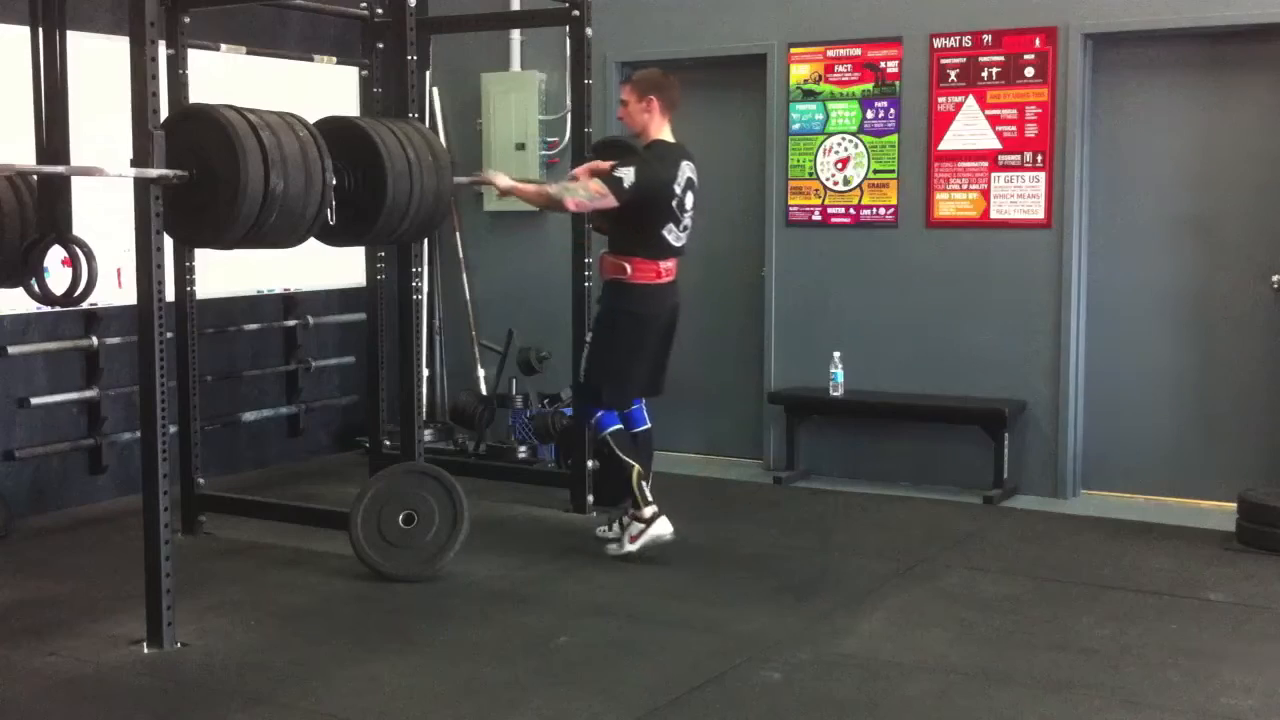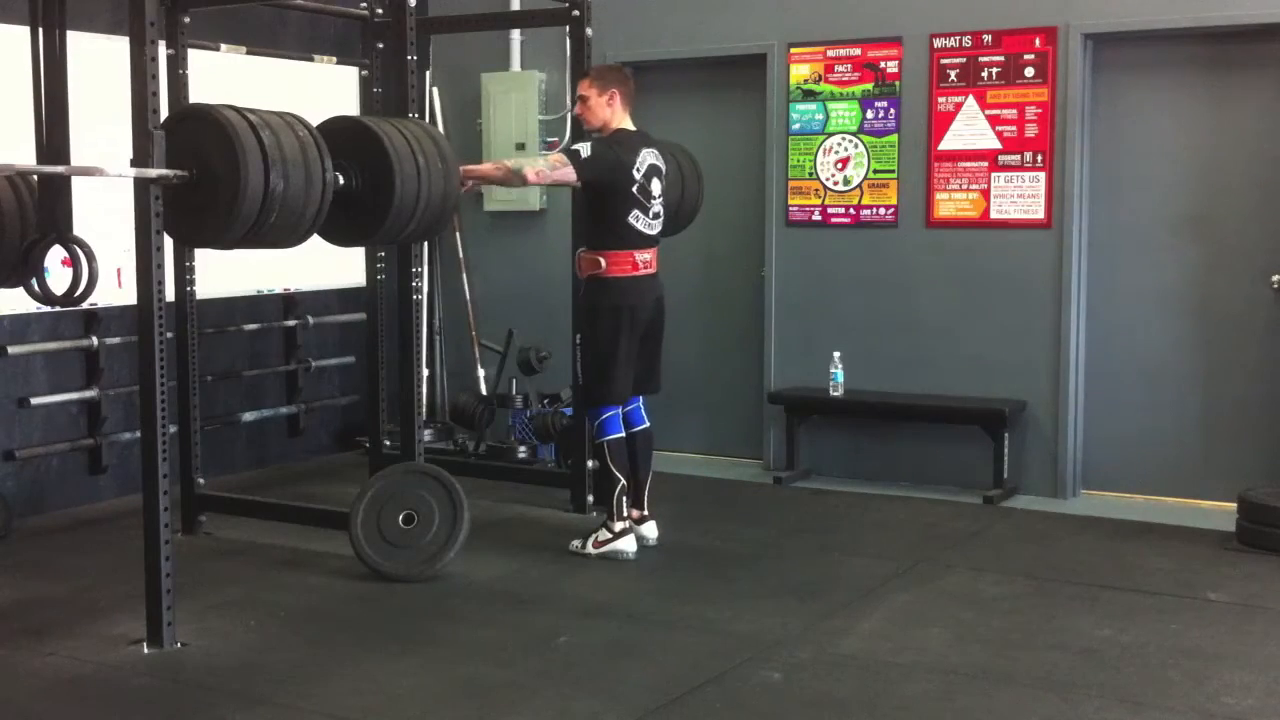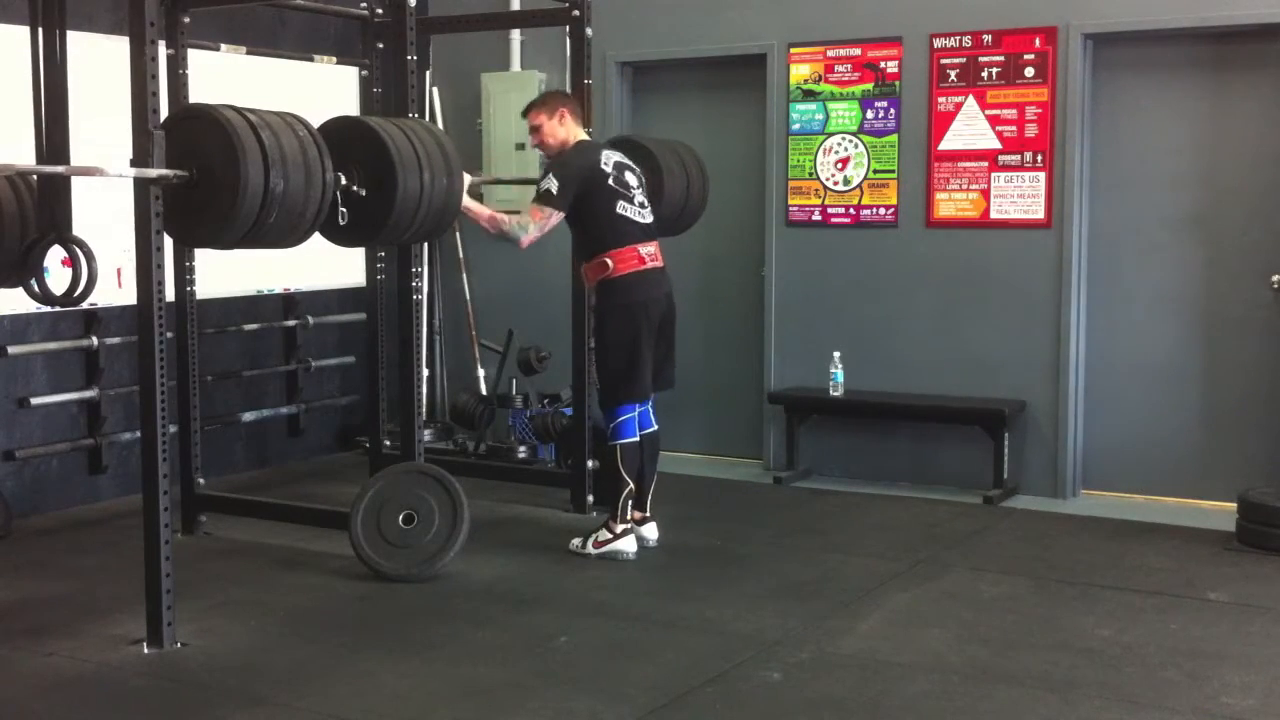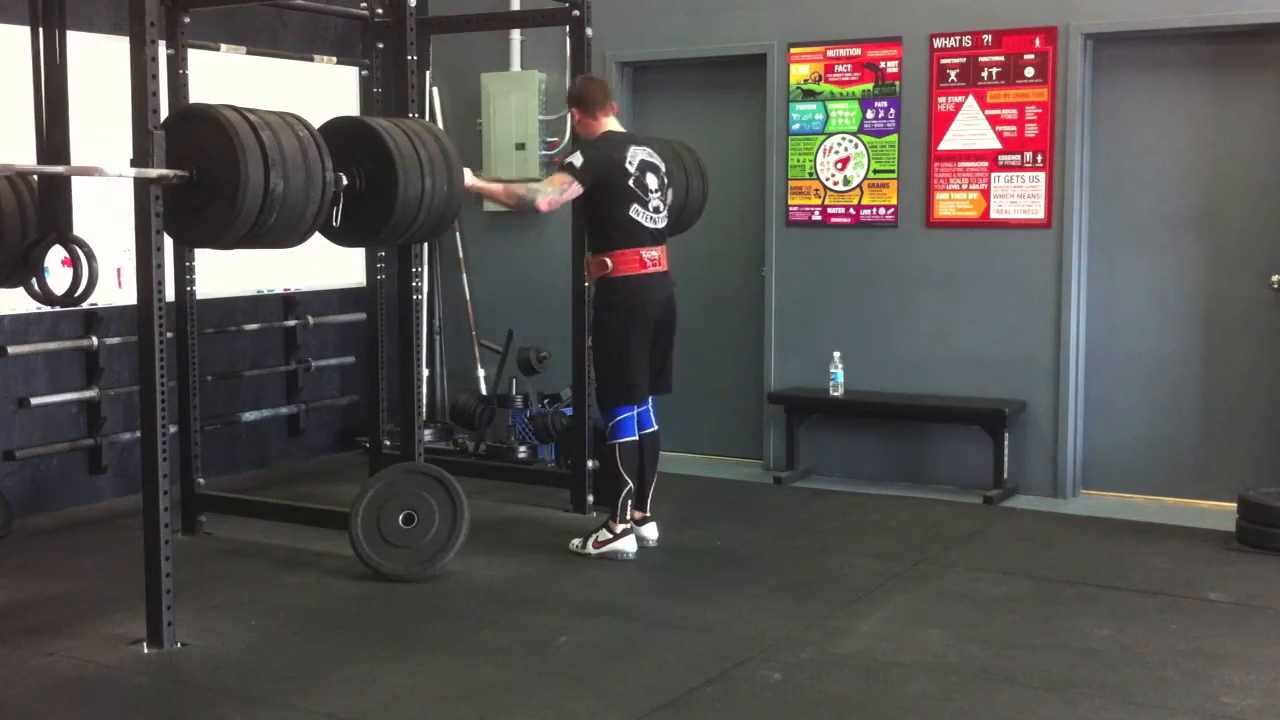
dt=1s
person 1, frame 1
left shoulder: (648, 166)
right shoulder: (680, 160)
left elbow: (573, 200)
left wrist: (509, 187)
right wrist: (601, 168)
left hip: (633, 297)
right hip: (661, 295)
left knee: (598, 403)
right knee: (629, 402)
left ankle: (645, 512)
right ankle: (634, 511)
person 1, frame 2
left shoulder: (607, 151)
right shoulder: (648, 149)
left elbow: (532, 170)
left wrist: (468, 172)
left hip: (613, 291)
right hip: (645, 287)
left knee: (604, 405)
right knee: (630, 401)
left ankle: (618, 527)
right ankle: (640, 515)
person 1, frame 3
left shoulder: (570, 165)
right shoulder: (613, 157)
left elbow: (524, 233)
left wrist: (465, 201)
left hip: (624, 293)
right hip: (654, 286)
left knee: (621, 407)
right knee: (640, 403)
left ankle: (620, 529)
right ankle: (641, 516)
person 1, frame 4
left shoulder: (596, 155)
right shoulder: (647, 152)
left elbow: (541, 198)
left wrist: (474, 184)
left hip: (623, 291)
right hip: (659, 287)
left knee: (619, 407)
right knee: (641, 403)
left ankle: (619, 529)
right ankle: (642, 516)
